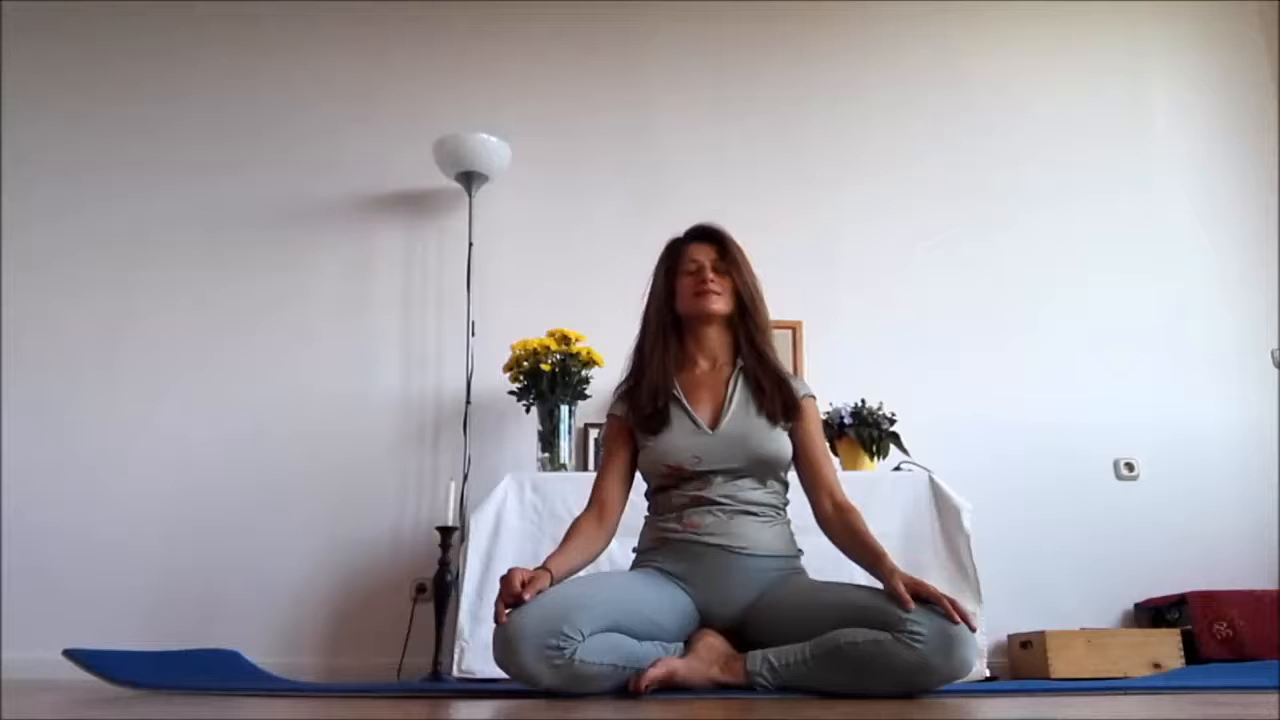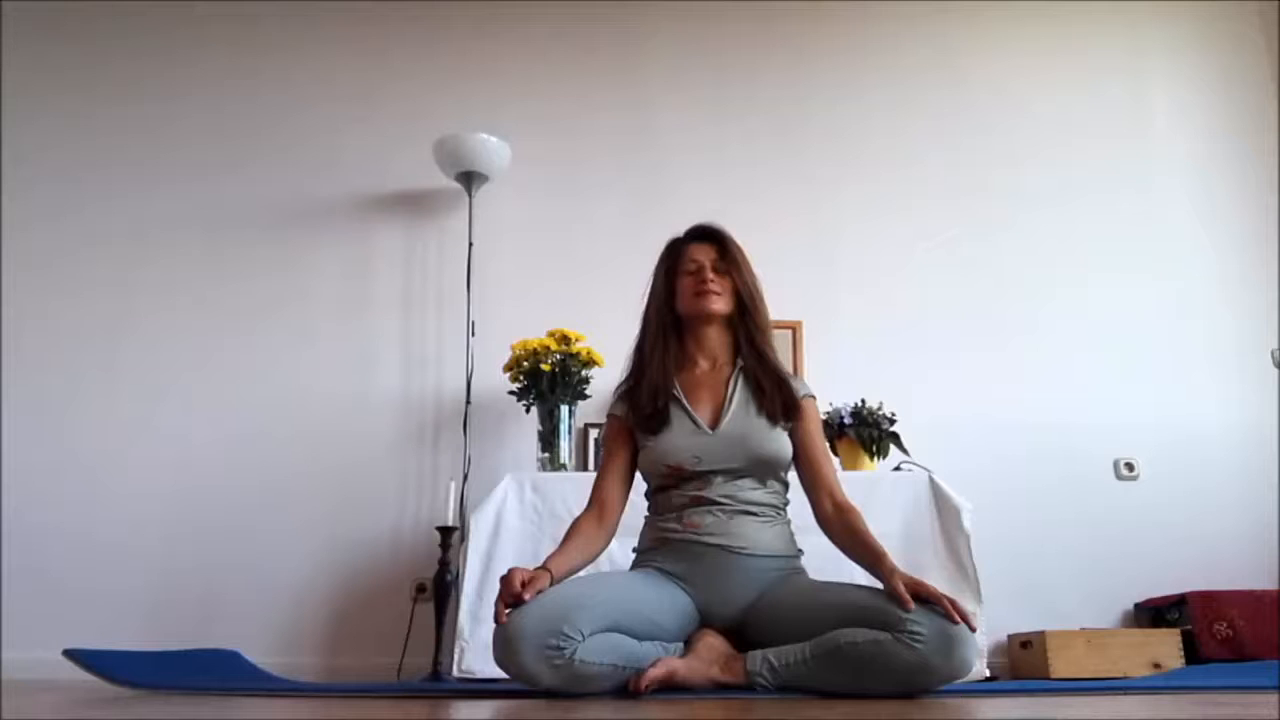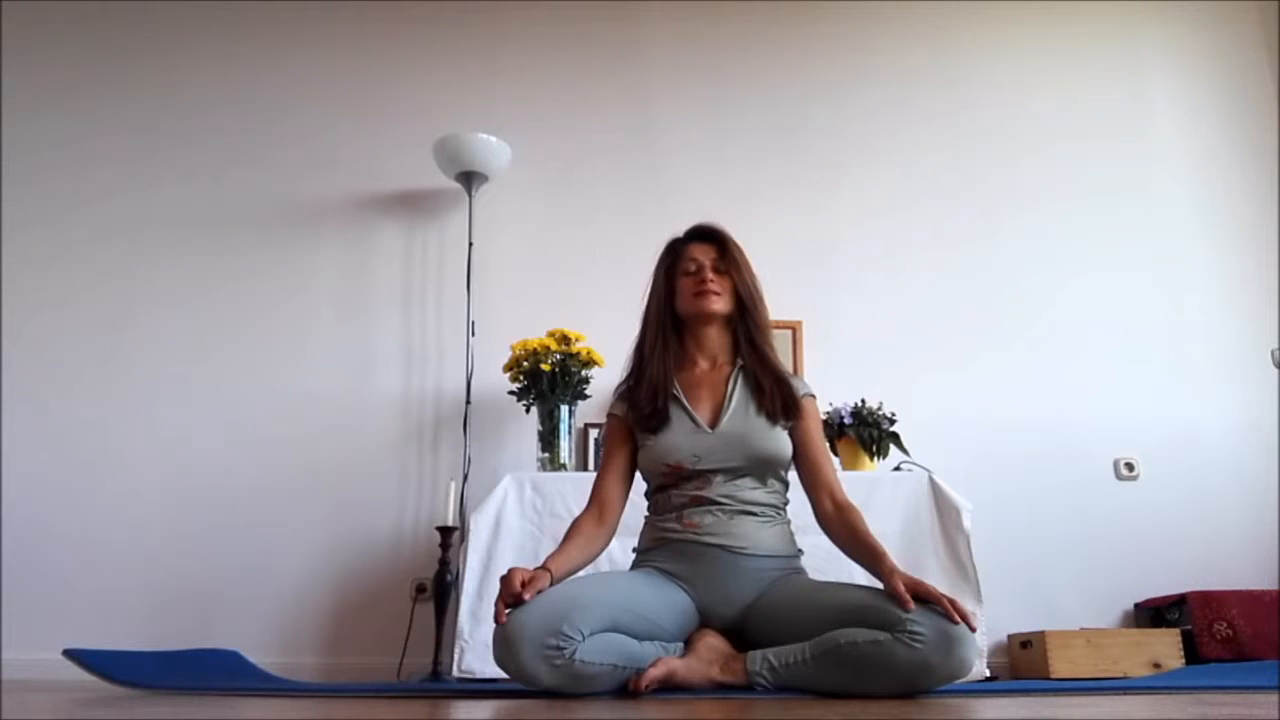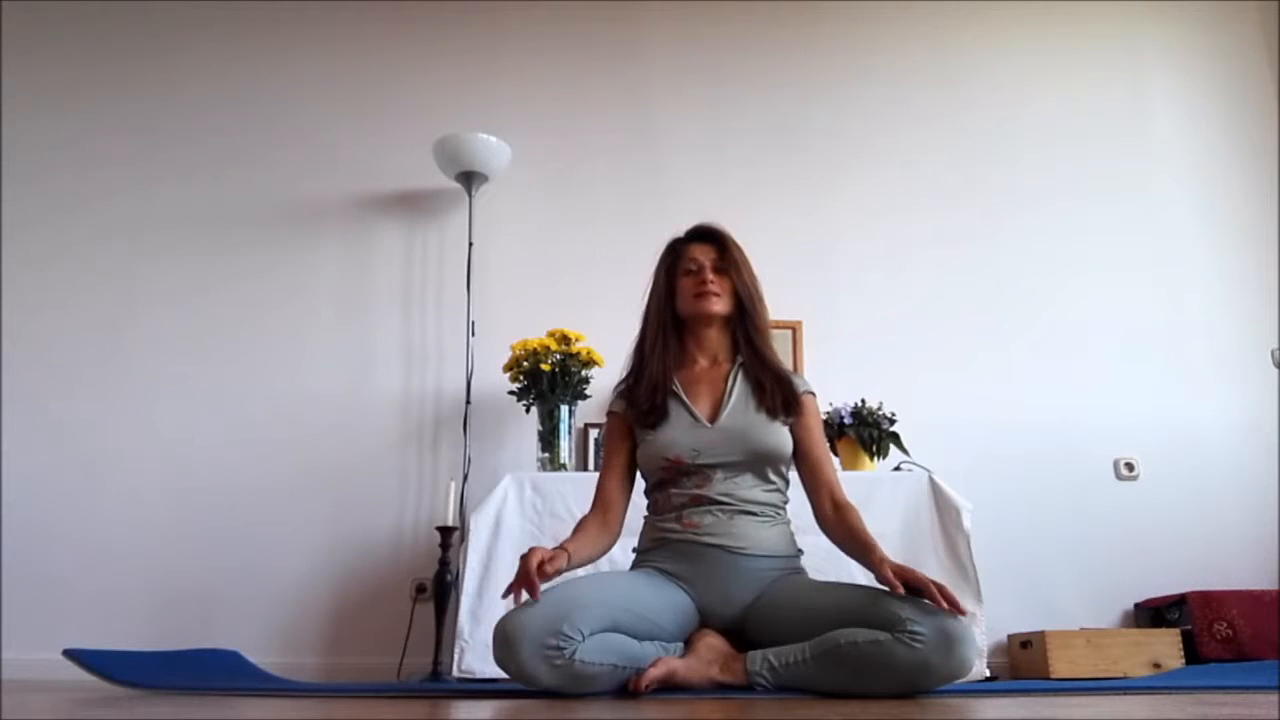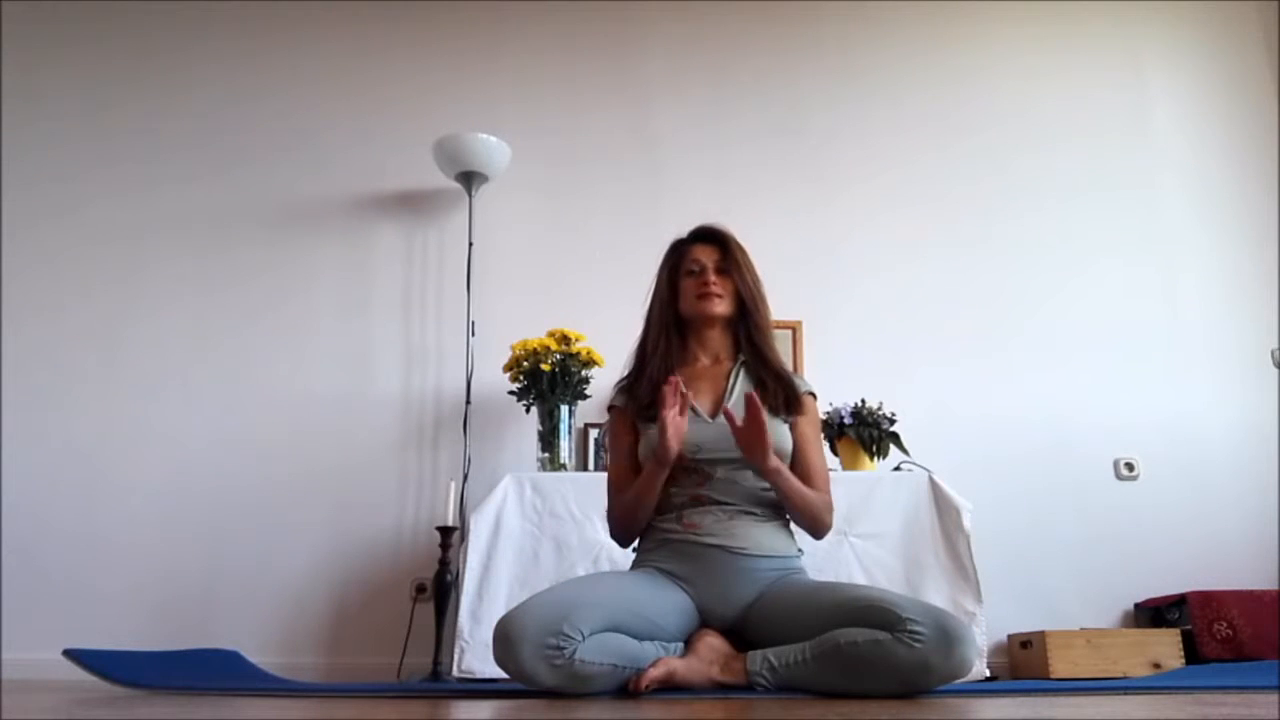
dt=0.3s
person 1, frame 1
left shoulder: (785, 391)
right shoulder: (637, 400)
left elbow: (832, 505)
right elbow: (602, 514)
left wrist: (890, 571)
right wrist: (546, 571)
left hip: (771, 578)
right hip: (668, 577)
left knee: (944, 645)
right knee: (523, 640)
left ankle: (731, 665)
right ankle: (711, 656)
person 1, frame 2
left shoulder: (785, 390)
right shoulder: (636, 399)
left elbow: (832, 505)
right elbow: (601, 514)
left wrist: (889, 570)
right wrist: (547, 572)
left hip: (771, 580)
right hip: (666, 578)
left knee: (946, 644)
right knee: (524, 638)
left ankle: (730, 665)
right ankle: (709, 655)
person 1, frame 3
left shoulder: (785, 391)
right shoulder: (636, 400)
left elbow: (832, 504)
right elbow: (602, 514)
left wrist: (890, 571)
right wrist: (546, 572)
left hip: (771, 579)
right hip: (668, 578)
left knee: (945, 644)
right knee: (523, 640)
left ankle: (733, 665)
right ankle: (708, 658)
person 1, frame 4
left shoulder: (786, 388)
right shoulder: (635, 398)
left elbow: (830, 502)
right elbow: (606, 515)
left wrist: (879, 561)
right wrist: (559, 556)
left hip: (771, 579)
right hip: (667, 577)
left knee: (944, 644)
right knee: (524, 640)
left ankle: (729, 665)
right ankle: (719, 658)
person 1, frame 5
left shoulder: (787, 389)
right shoulder: (636, 395)
left elbow: (821, 518)
right elbow: (622, 527)
left wrist: (763, 459)
right wrist: (665, 454)
left hip: (771, 580)
right hip: (667, 578)
left knee: (946, 645)
right knee: (522, 642)
left ankle: (730, 665)
right ankle: (708, 654)
